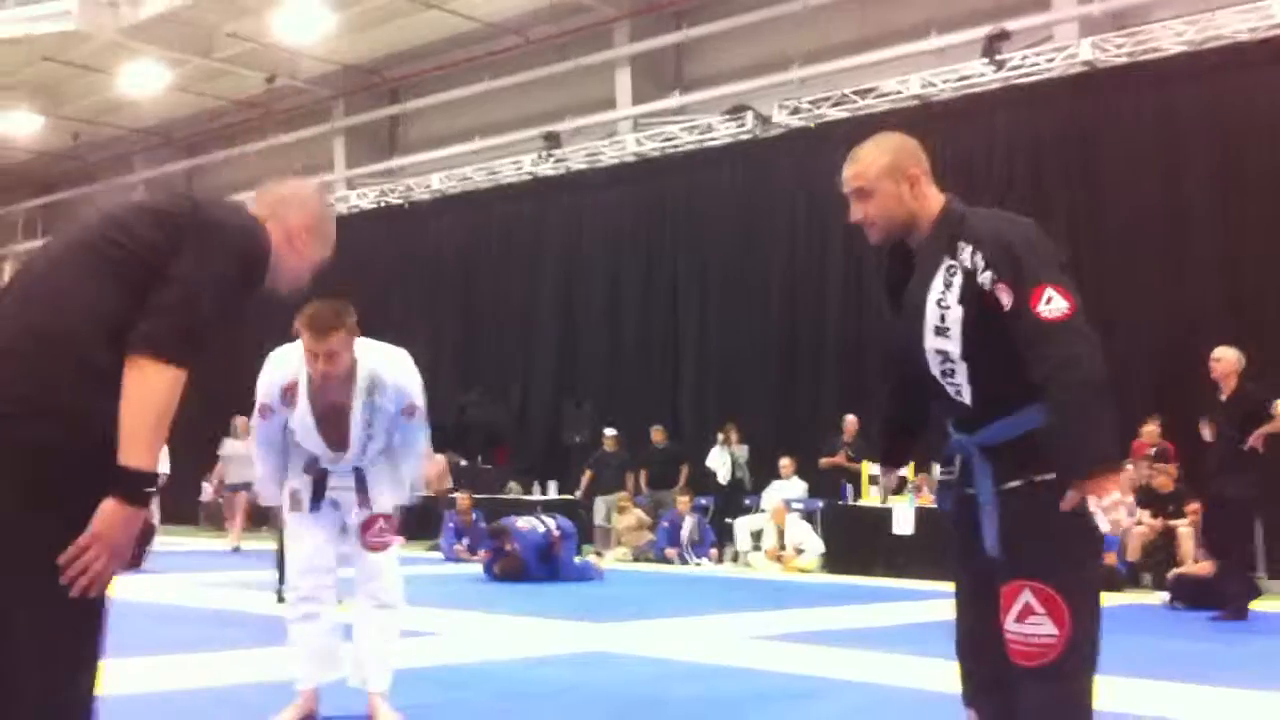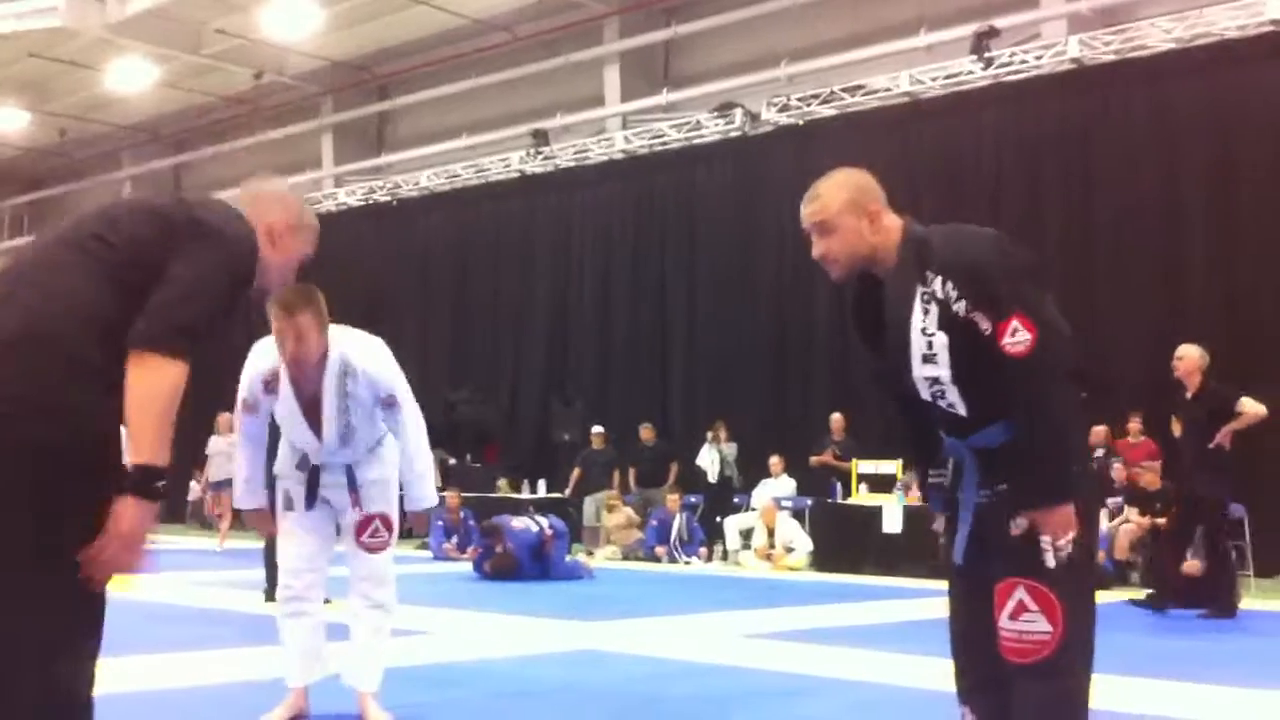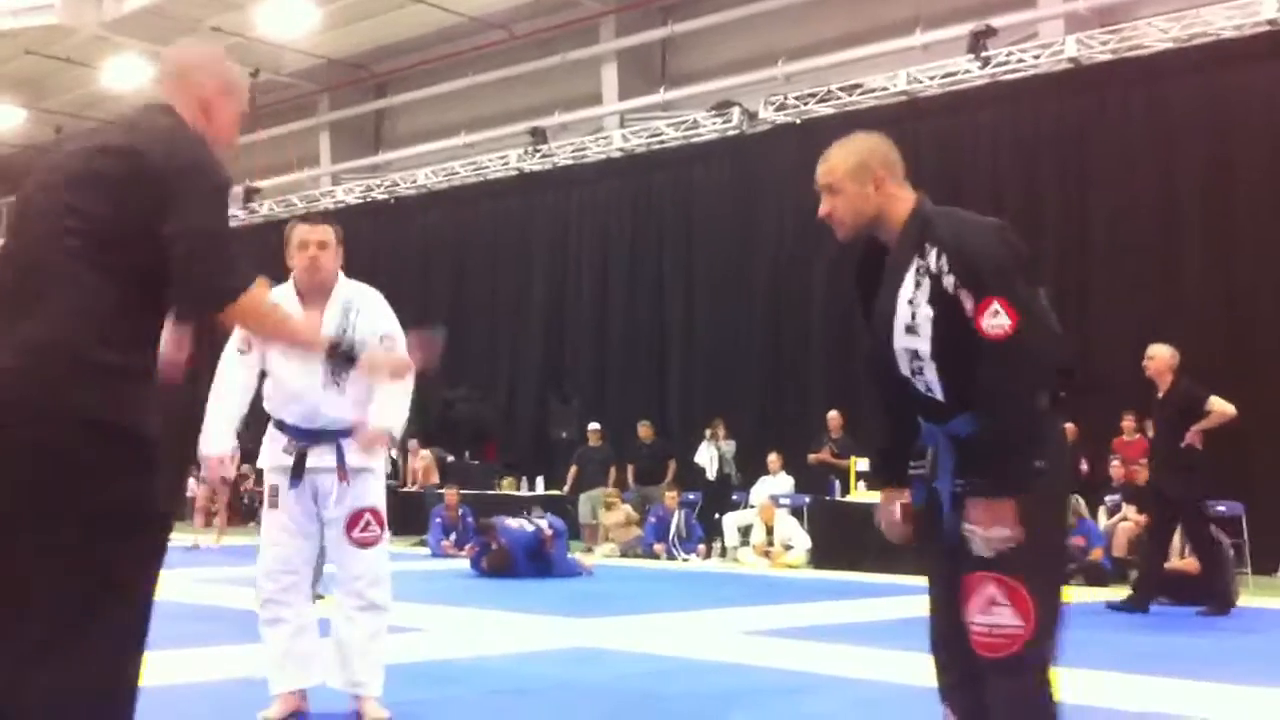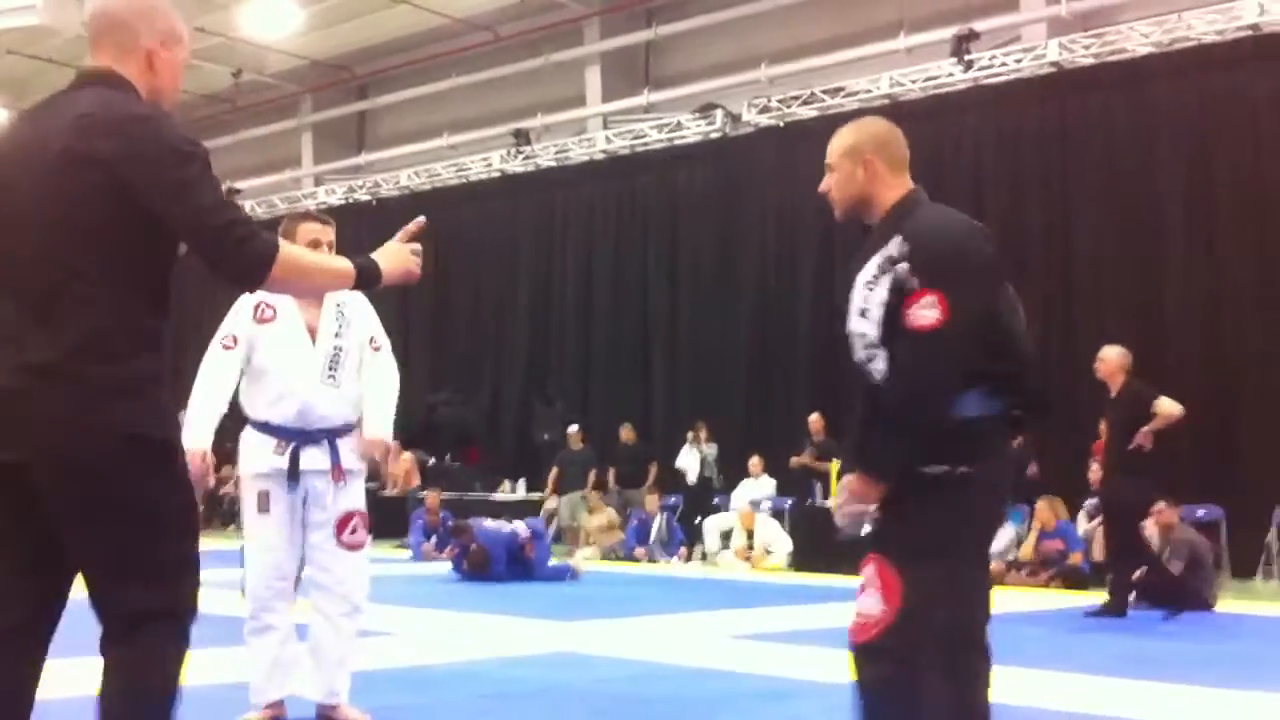
dt=0.3s
person 1, frame 1
left shoulder: (197, 222)
right shoulder: (240, 240)
right elbow: (159, 349)
right wrist: (132, 490)
right hip: (49, 410)
right knee: (52, 637)
person 1, frame 2
left shoulder: (180, 225)
right shoulder: (228, 240)
right elbow: (159, 348)
right wrist: (143, 486)
right hip: (44, 411)
right knee: (51, 631)
person 1, frame 3
left shoulder: (83, 150)
right shoulder: (179, 159)
right elbow: (221, 290)
left wrist: (154, 345)
right wrist: (342, 355)
right hip: (83, 410)
right knee: (98, 619)
person 1, frame 4
right shoulder: (143, 134)
right elbow: (246, 257)
left wrist: (161, 242)
right wrist: (369, 270)
right hip: (101, 418)
right knee: (150, 609)
person 2, frame 1
left shoulder: (1000, 242)
right shoulder: (909, 267)
left elbow: (1068, 351)
left wrist: (1096, 461)
right wrist: (895, 450)
left hip: (1042, 471)
right hip: (978, 473)
left knee: (1045, 653)
right knee: (985, 647)
person 2, frame 2
left shoulder: (971, 259)
right shoulder: (877, 296)
left elbow: (1042, 377)
left wrist: (1053, 492)
right wrist: (934, 491)
left hip: (1034, 471)
right hip: (971, 473)
left knee: (1040, 650)
right knee: (978, 646)
person 2, frame 3
left shoulder: (970, 245)
right shoulder: (880, 267)
left elbow: (1014, 373)
left wrist: (1001, 487)
right wrist: (891, 478)
left hip: (1014, 465)
right hip: (955, 464)
left knee: (1006, 647)
right knee: (961, 644)
person 2, frame 4
left shoulder: (939, 240)
right shoulder: (887, 249)
left elbow: (930, 371)
left wrist: (878, 470)
right wrist: (860, 463)
left hip: (953, 461)
right hip: (931, 463)
left knee: (887, 639)
right knee: (945, 637)
person 3, frame 1
left shoulder: (392, 370)
right shoulder: (278, 374)
left elbow: (414, 436)
right elbow: (267, 438)
left wrist: (404, 493)
right wrist: (273, 494)
left hip: (372, 477)
right hip: (309, 476)
left knee: (379, 583)
right knee: (306, 584)
person 3, frame 2
left shoulder: (367, 357)
right shoulder: (260, 366)
left elbow: (409, 428)
right elbow: (250, 436)
left wrist: (419, 499)
right wrist: (252, 500)
left hip: (368, 472)
right hip: (303, 474)
left knee: (373, 583)
right knee: (297, 582)
person 3, frame 3
left shoulder: (367, 303)
right elbow: (234, 376)
left wrist: (386, 424)
right wrist: (216, 442)
left hip: (353, 456)
right hip: (288, 453)
left knee: (364, 576)
right knee: (280, 575)
person 3, frame 4
left shoulder: (355, 307)
right shoulder: (254, 306)
left elbow: (382, 374)
right elbow: (217, 373)
left wrist: (378, 428)
right wrist: (196, 438)
left hip: (337, 458)
right hip: (270, 455)
left knee: (343, 583)
right knee: (268, 582)
person 4, frame 1
left shoulder: (1250, 396)
right shoulder: (1214, 401)
left wrist: (1260, 432)
left hip: (1243, 479)
right hip: (1217, 478)
left knee: (1237, 540)
right knee: (1213, 538)
left ankle: (1237, 604)
right ankle: (1246, 588)
person 4, frame 2
left shoulder: (1215, 393)
right shoulder: (1181, 399)
left elbow: (1258, 411)
left wrist: (1226, 430)
left hip: (1212, 478)
right hip: (1187, 477)
left knee: (1215, 540)
right knee: (1175, 536)
left ankle: (1225, 603)
right ankle: (1161, 596)
person 4, frame 3
left shoulder: (1186, 391)
right shoulder: (1156, 397)
left elbow: (1228, 411)
left wrist: (1197, 428)
left hip: (1186, 476)
right hip: (1161, 476)
left knee: (1200, 538)
right knee: (1155, 537)
left ankle: (1222, 599)
right ankle: (1141, 597)
person 4, frame 4
left shoulder: (1136, 392)
right shoulder: (1111, 399)
left elbow: (1174, 411)
left wrist: (1146, 431)
left hip: (1134, 478)
right hip: (1113, 477)
left knee: (1131, 541)
right knee: (1115, 541)
right ankle: (1117, 601)
